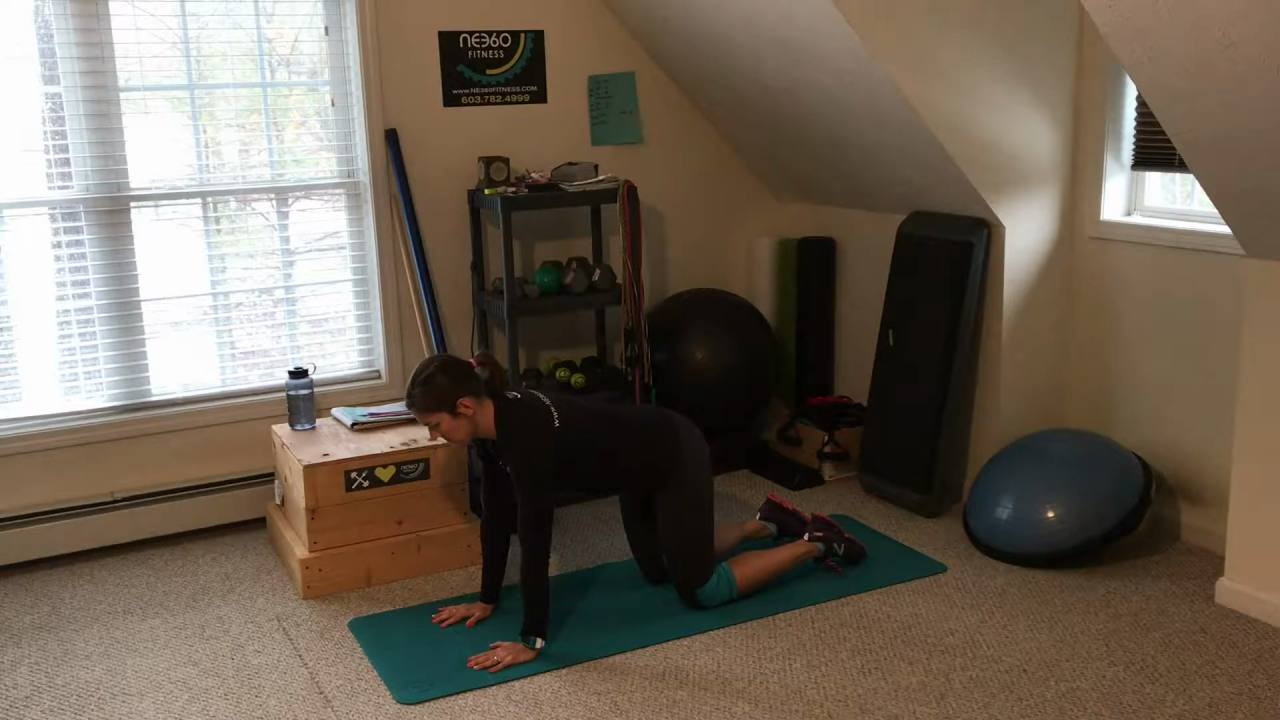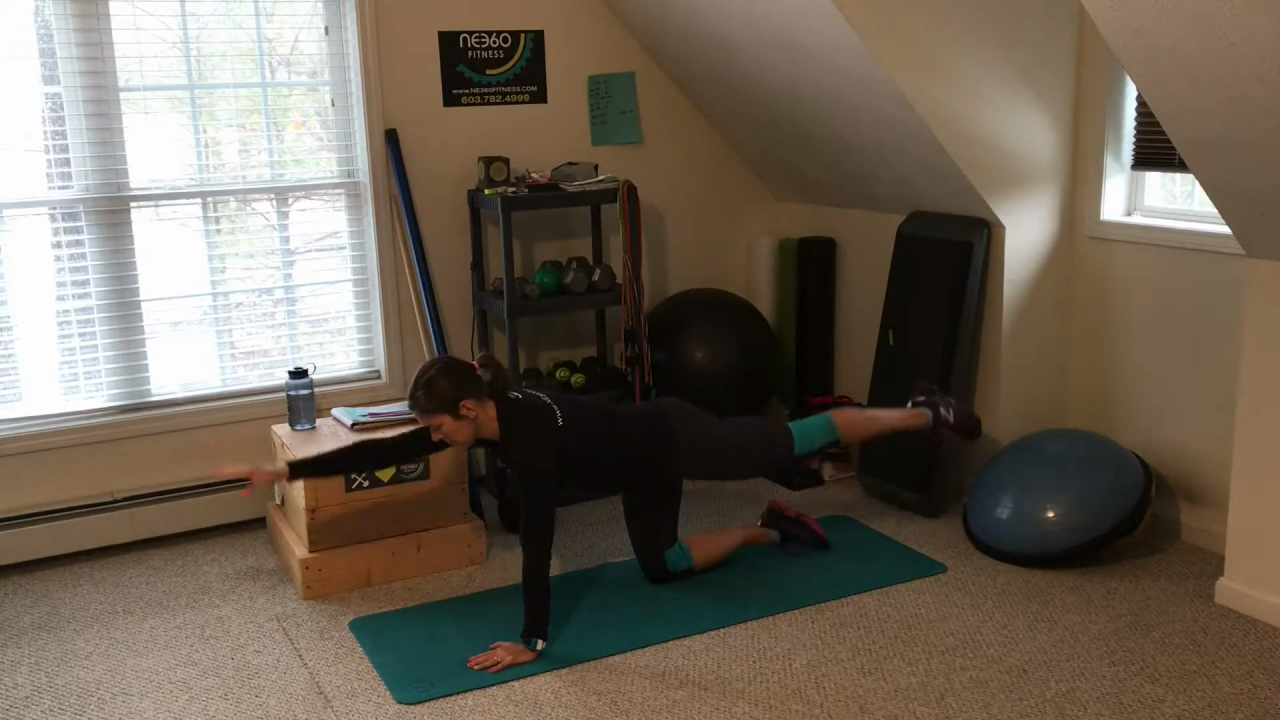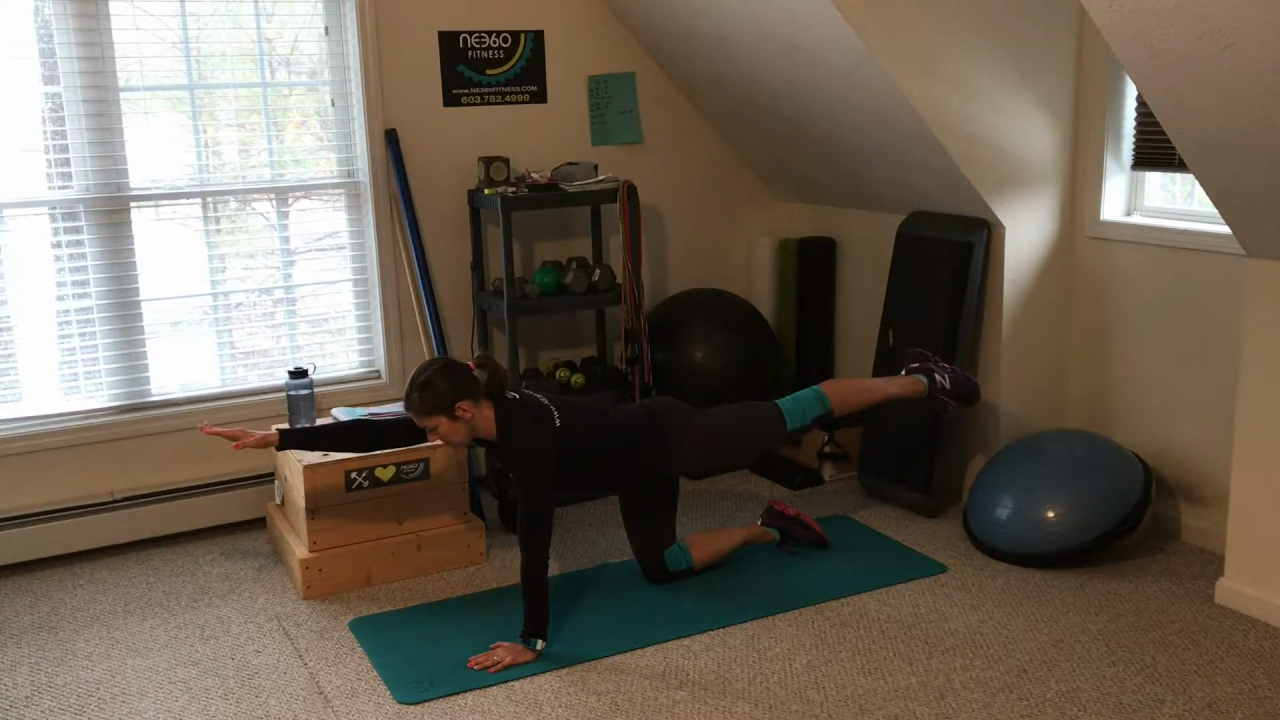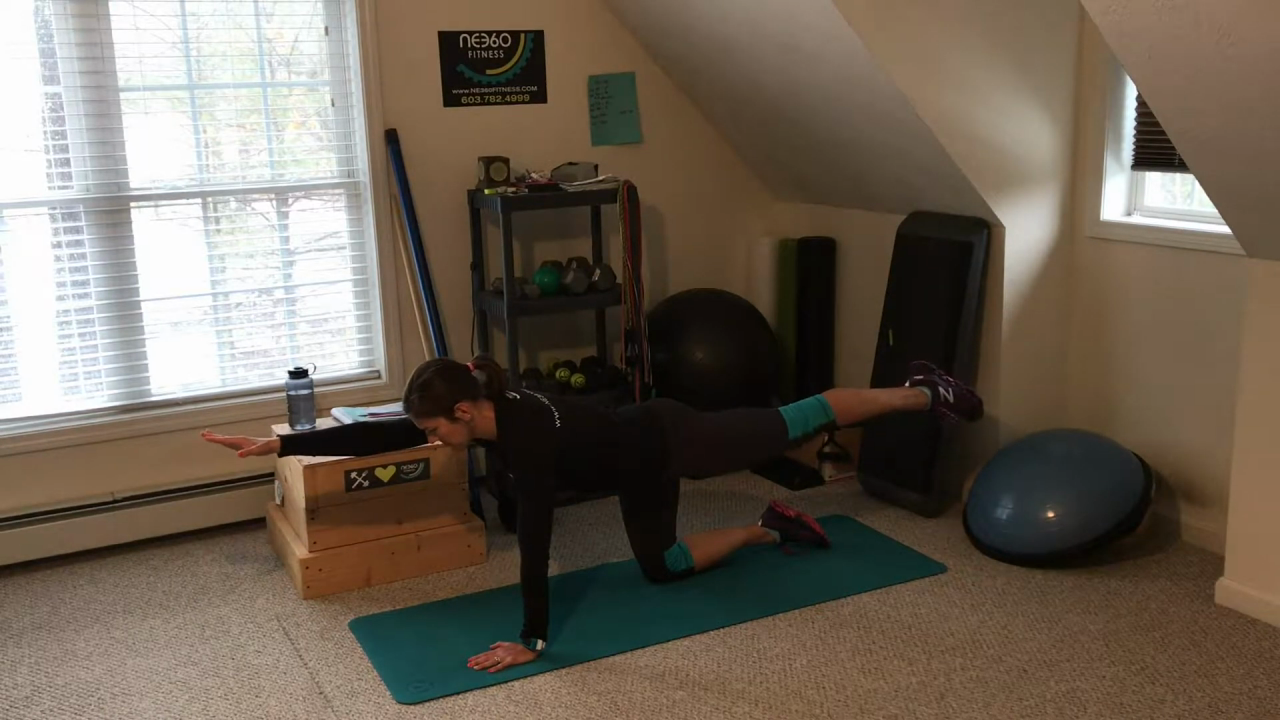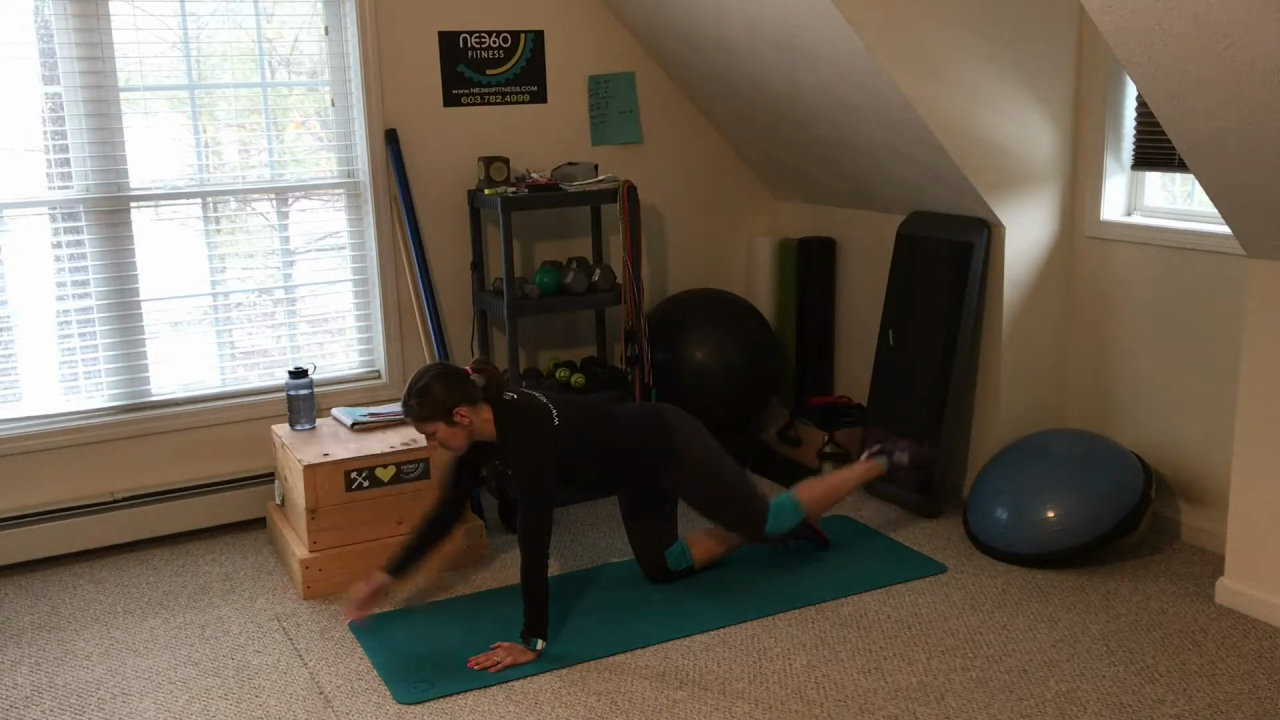
dt=1s
person 1, frame 1
left shoulder: (526, 431)
right shoulder: (491, 425)
left elbow: (534, 538)
right elbow: (497, 517)
left wrist: (532, 640)
right wrist: (486, 599)
left hip: (675, 456)
right hip: (642, 461)
left knee: (699, 590)
right knee: (658, 570)
left ankle: (816, 544)
right ankle: (766, 522)
person 1, frame 2
left shoulder: (528, 433)
right shoulder: (478, 417)
left elbow: (537, 540)
right elbow: (388, 452)
left wrist: (532, 640)
right wrist: (286, 470)
left hip: (676, 442)
right hip: (647, 461)
left knee: (798, 441)
right knee: (661, 567)
left ankle: (926, 414)
right ankle: (769, 528)
person 1, frame 3
left shoulder: (527, 432)
right shoulder: (477, 414)
left elbow: (535, 537)
right elbow: (375, 433)
left wrist: (532, 641)
right wrist: (276, 437)
left hip: (671, 442)
right hip: (642, 465)
left knee: (794, 413)
right knee: (662, 567)
left ankle: (921, 381)
right ankle: (769, 528)
person 1, frame 4
left shoulder: (526, 433)
right shoulder: (474, 411)
left elbow: (534, 538)
right elbow: (377, 435)
left wrist: (532, 641)
right wrist: (277, 444)
left hip: (670, 443)
right hip: (641, 463)
left knee: (797, 422)
right knee: (661, 567)
left ankle: (923, 394)
right ankle: (769, 527)
person 1, frame 5
left shoulder: (526, 431)
right shoulder: (481, 432)
left elbow: (535, 537)
right elbow: (447, 512)
left wrist: (531, 640)
right wrist: (387, 575)
left hip: (667, 445)
right hip: (641, 465)
left knee: (769, 520)
right knee: (663, 566)
left ankle: (880, 460)
right ankle: (769, 527)
